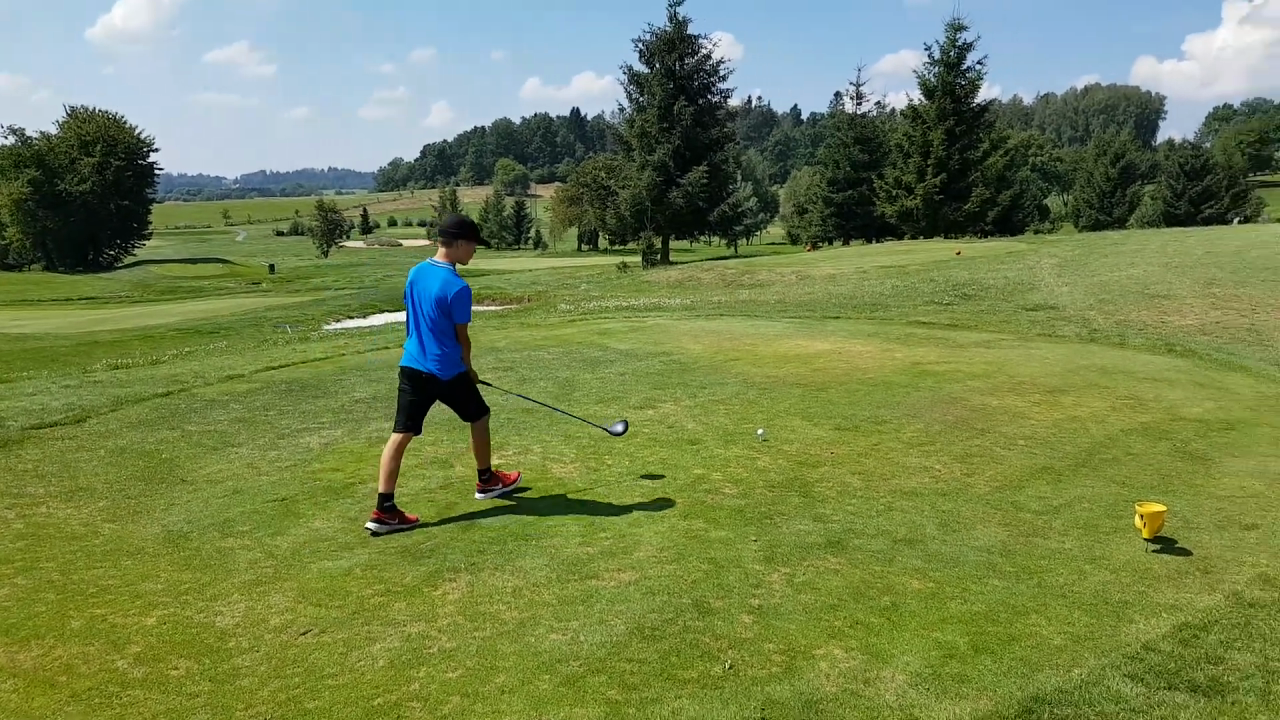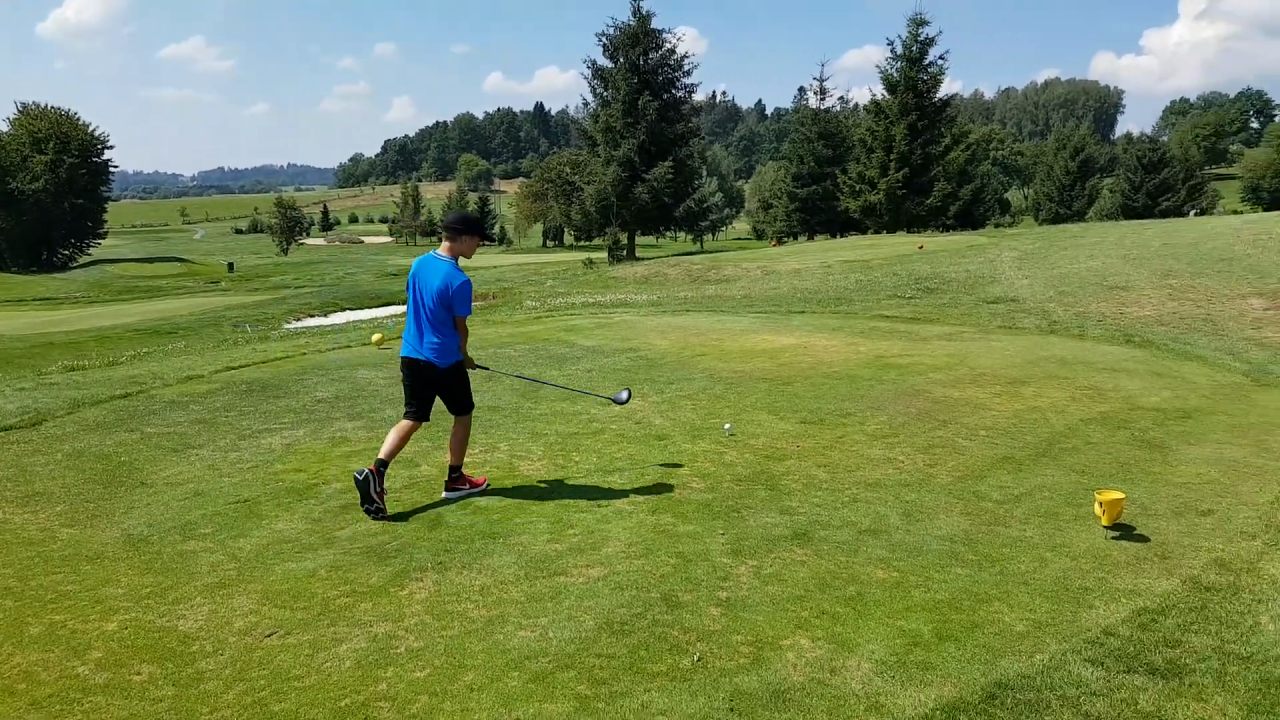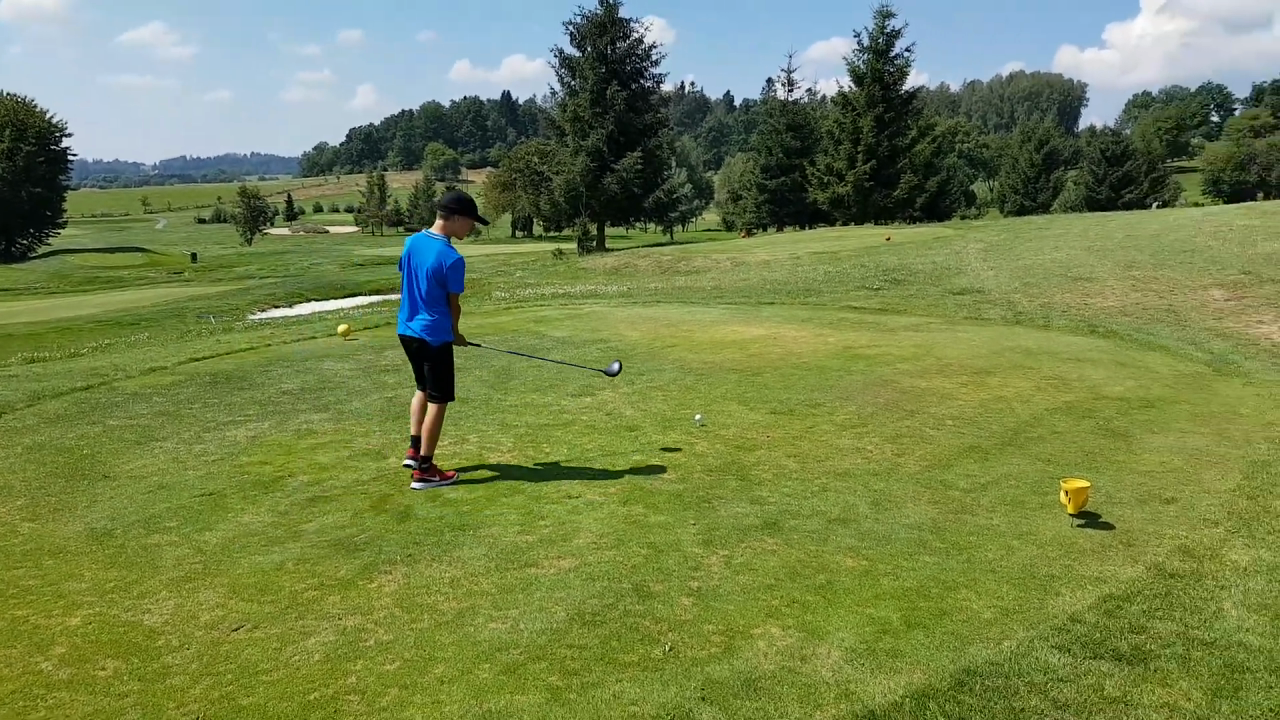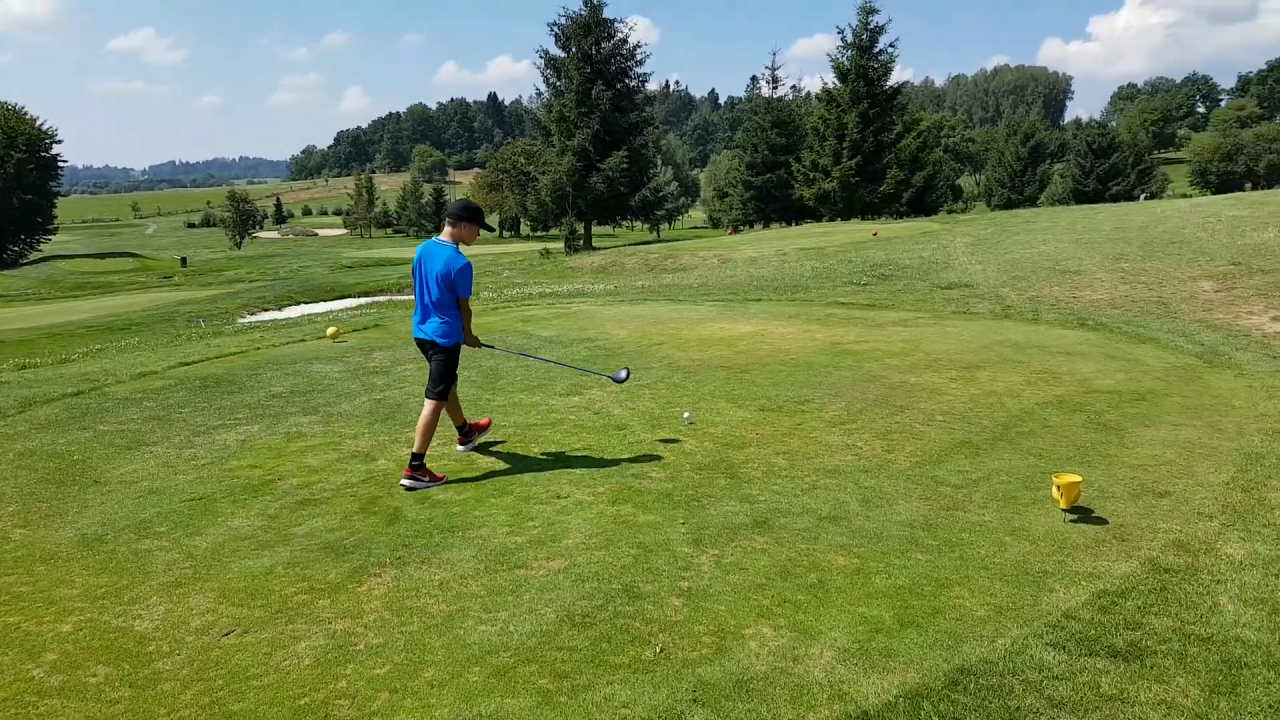
dt=0.2s
person 1, frame 1
left shoulder: (415, 273)
right shoulder: (458, 287)
right elbow: (462, 336)
right wrist: (467, 370)
left hip: (411, 365)
right hip: (446, 371)
left knee: (402, 434)
right knee: (479, 419)
left ankle: (384, 509)
right ankle: (487, 481)
person 1, frame 2
left shoulder: (418, 264)
right shoulder: (459, 281)
right elbow: (460, 327)
right wrist: (463, 356)
left hip: (410, 355)
right hip: (443, 359)
left knee: (413, 418)
right knee: (463, 414)
left ankle: (375, 472)
right ankle: (454, 480)
person 1, frame 3
left shoulder: (411, 242)
right shoulder: (452, 258)
right elbow: (453, 304)
right wrist: (455, 333)
left hip: (407, 330)
right hip: (434, 336)
left knee: (424, 389)
right knee: (437, 400)
left ankle: (415, 449)
right ankle: (425, 470)
person 1, frame 4
left shoulder: (423, 249)
right shoulder: (460, 263)
right elbow: (463, 306)
right wrist: (469, 335)
left hip: (422, 331)
right hip: (445, 337)
left knee: (449, 386)
right knee: (436, 399)
left ankle: (465, 431)
right ankle: (415, 468)
